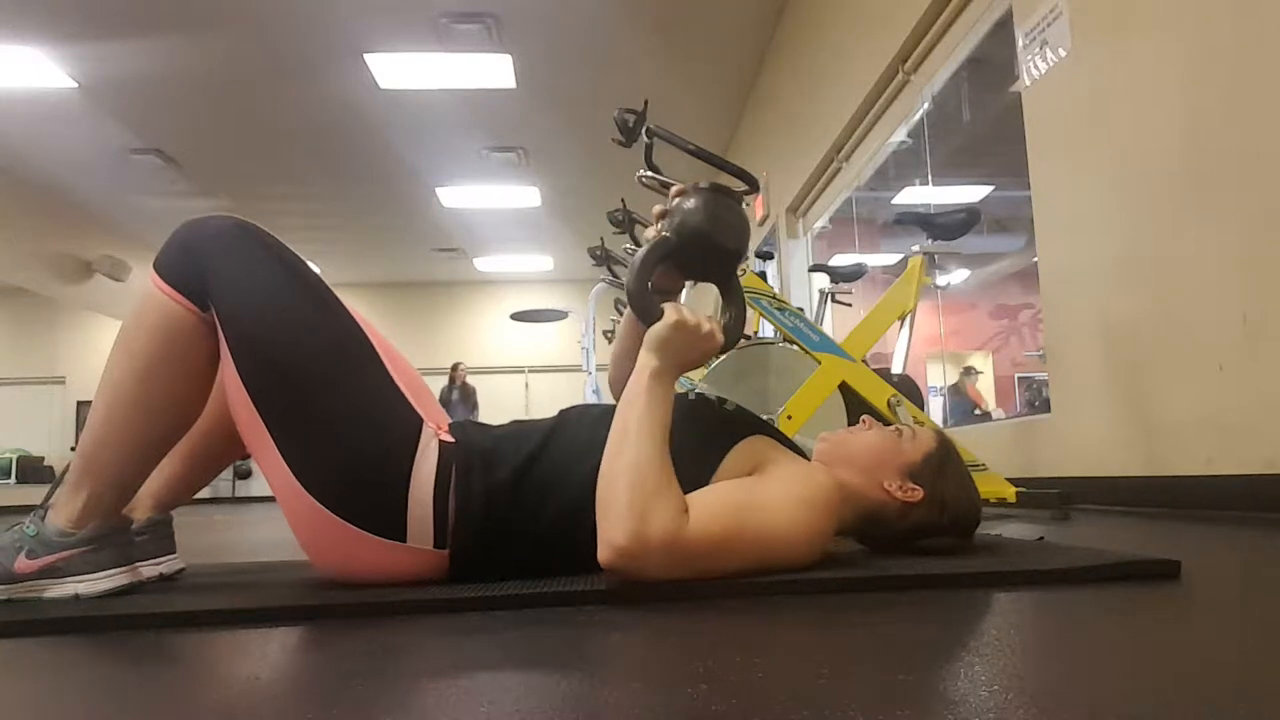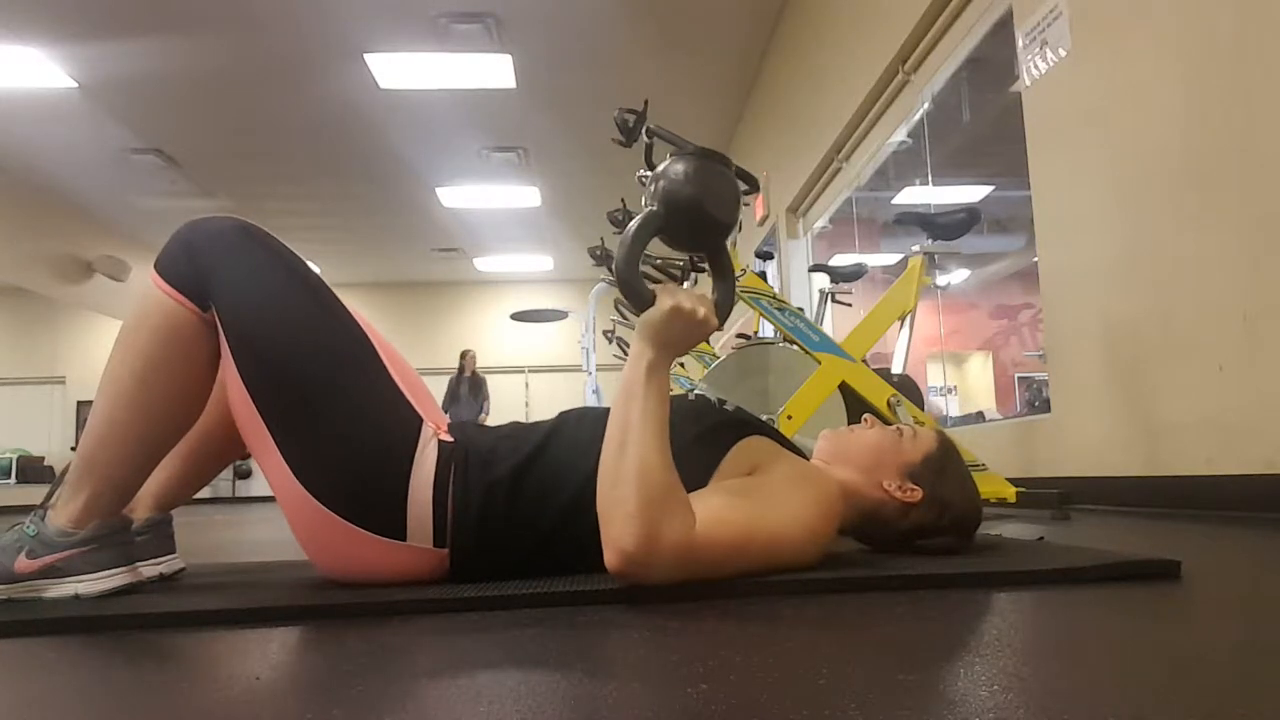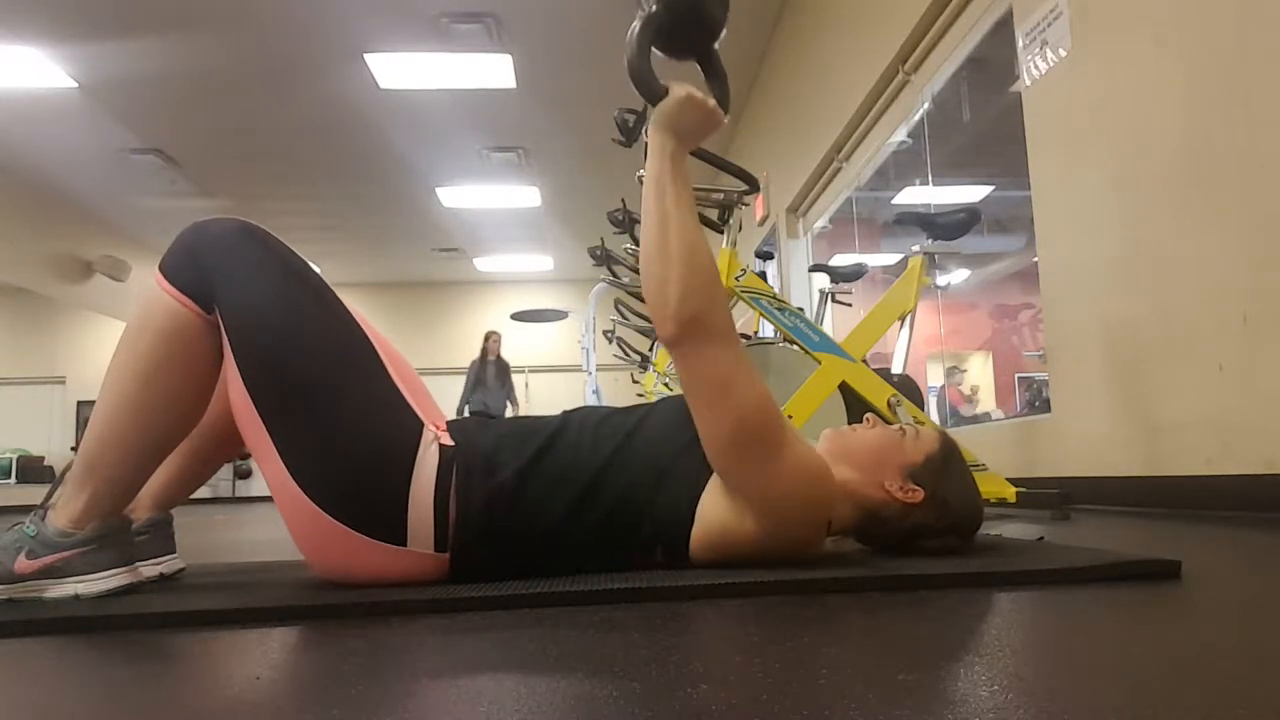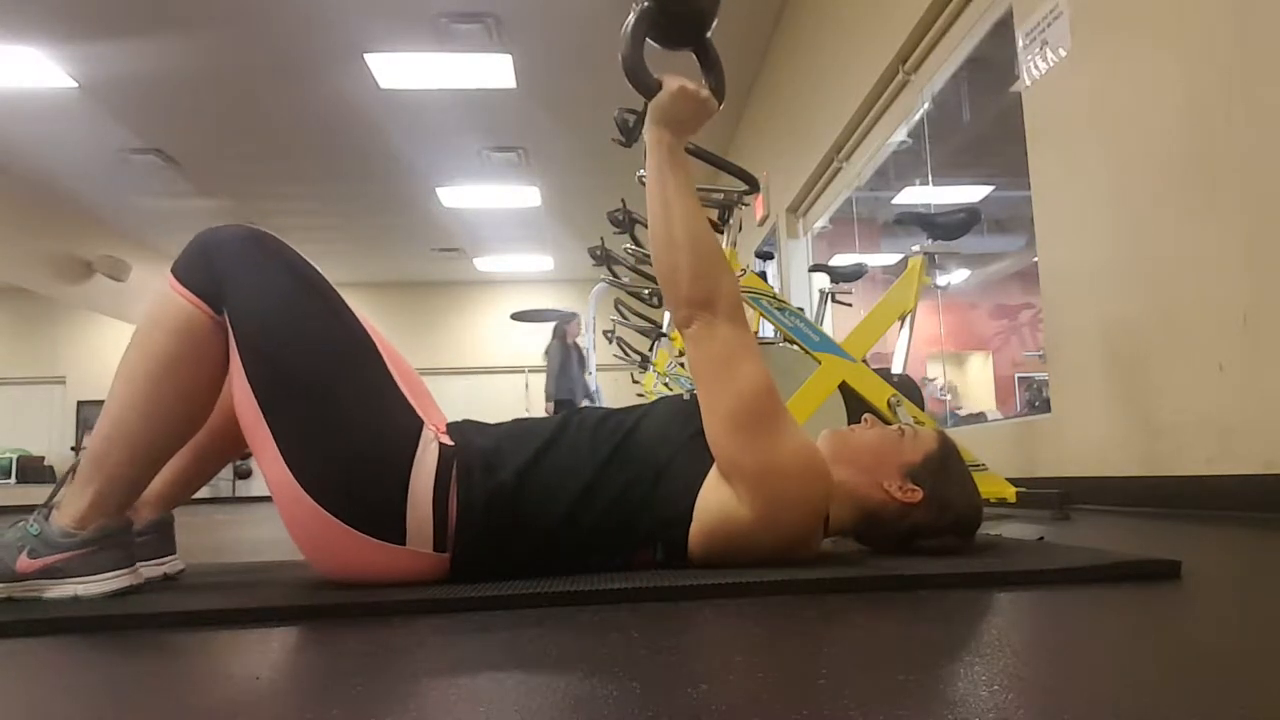
dt=1s
person 1, frame 1
left shoulder: (803, 502)
right shoulder: (782, 473)
left elbow: (627, 540)
right elbow: (634, 398)
left wrist: (662, 365)
right wrist: (662, 287)
left hip: (408, 507)
right hip: (445, 473)
left knee: (212, 250)
right knee: (253, 334)
right ankle: (126, 526)
person 1, frame 2
left shoulder: (805, 504)
right shoulder: (791, 478)
left elbow: (635, 545)
left wrist: (647, 355)
left hip: (412, 505)
right hip: (443, 475)
left knee: (213, 252)
right knee: (255, 336)
right ankle: (128, 523)
person 1, frame 3
left shoulder: (792, 500)
right shoulder: (779, 494)
left elbow: (686, 324)
right elbow: (695, 323)
left wrist: (668, 153)
right wrist: (672, 166)
left hip: (408, 506)
right hip: (442, 478)
left knee: (219, 254)
right knee: (250, 331)
right ankle: (121, 524)
person 1, frame 4
left shoulder: (789, 492)
right shoulder: (781, 503)
left elbow: (706, 310)
left wrist: (665, 143)
left hip: (410, 508)
right hip: (449, 477)
left knee: (230, 262)
right knee: (260, 343)
right ankle: (129, 522)
